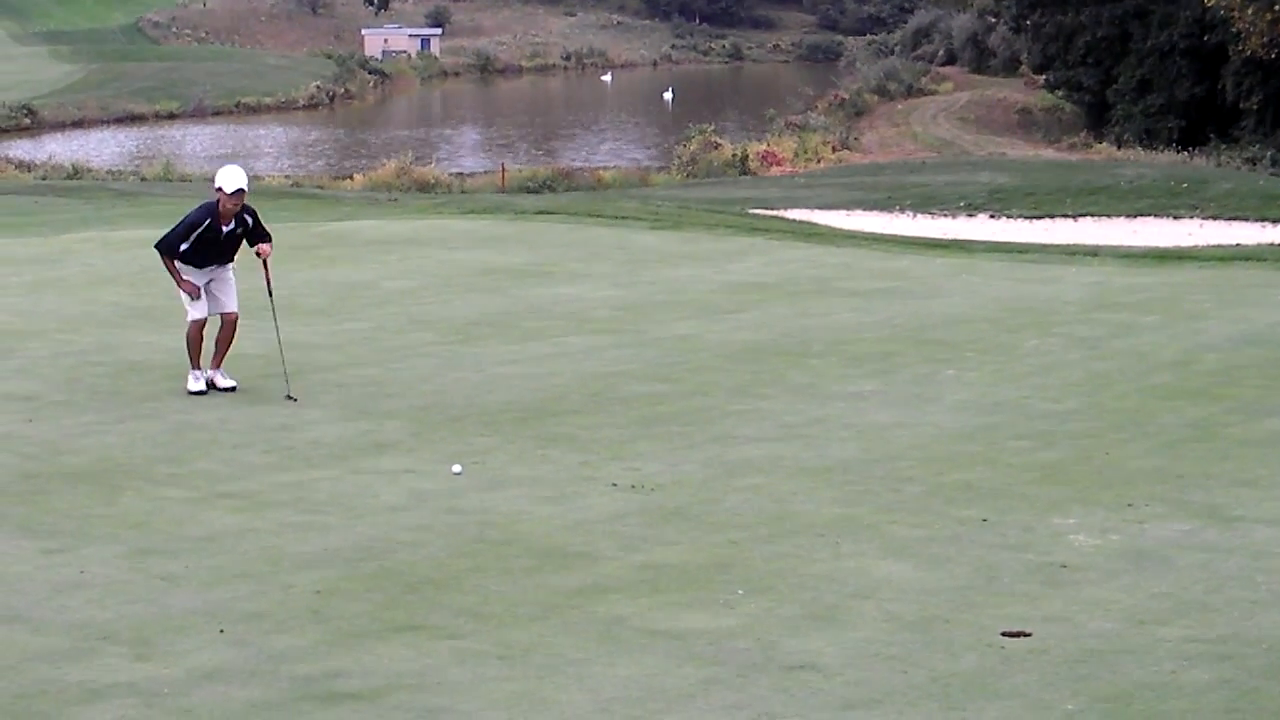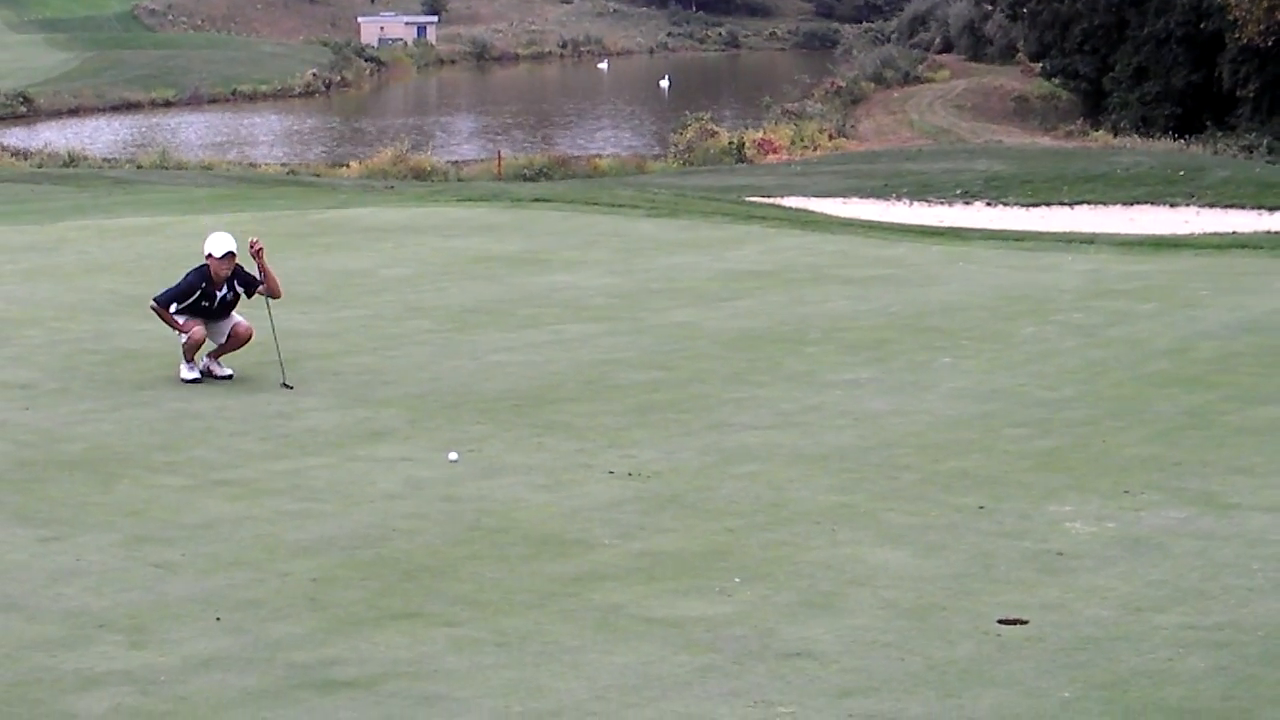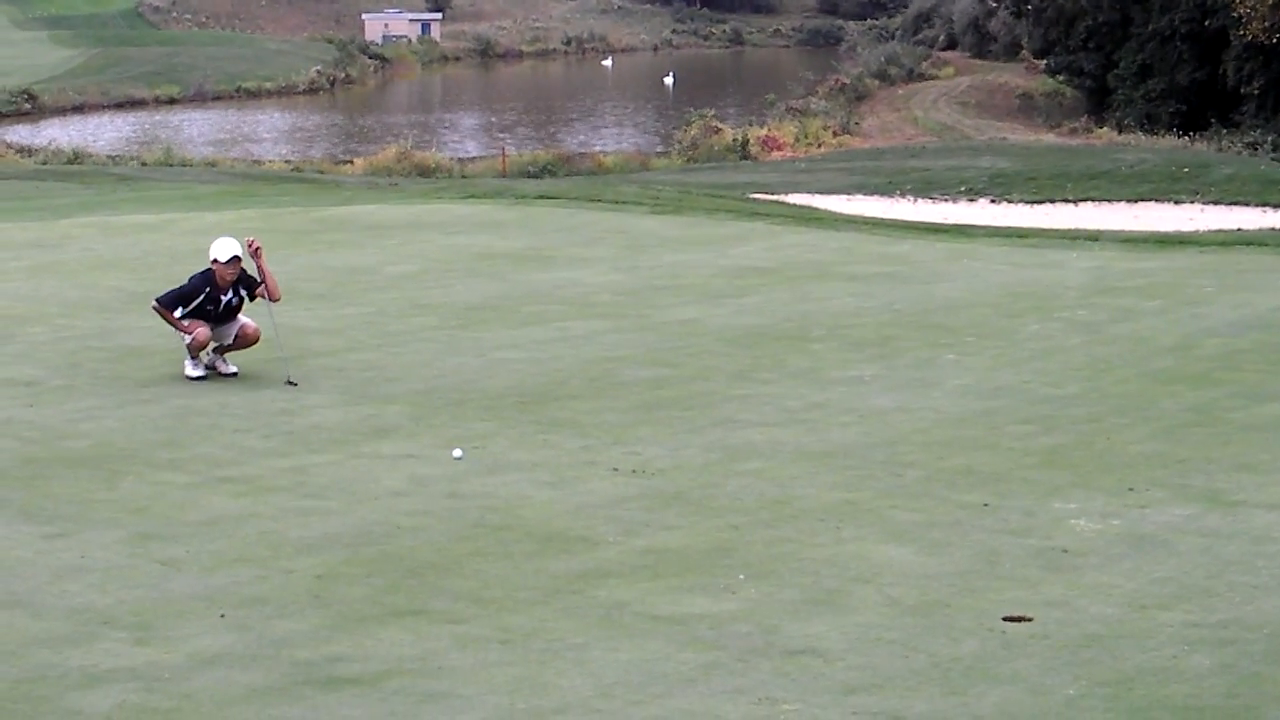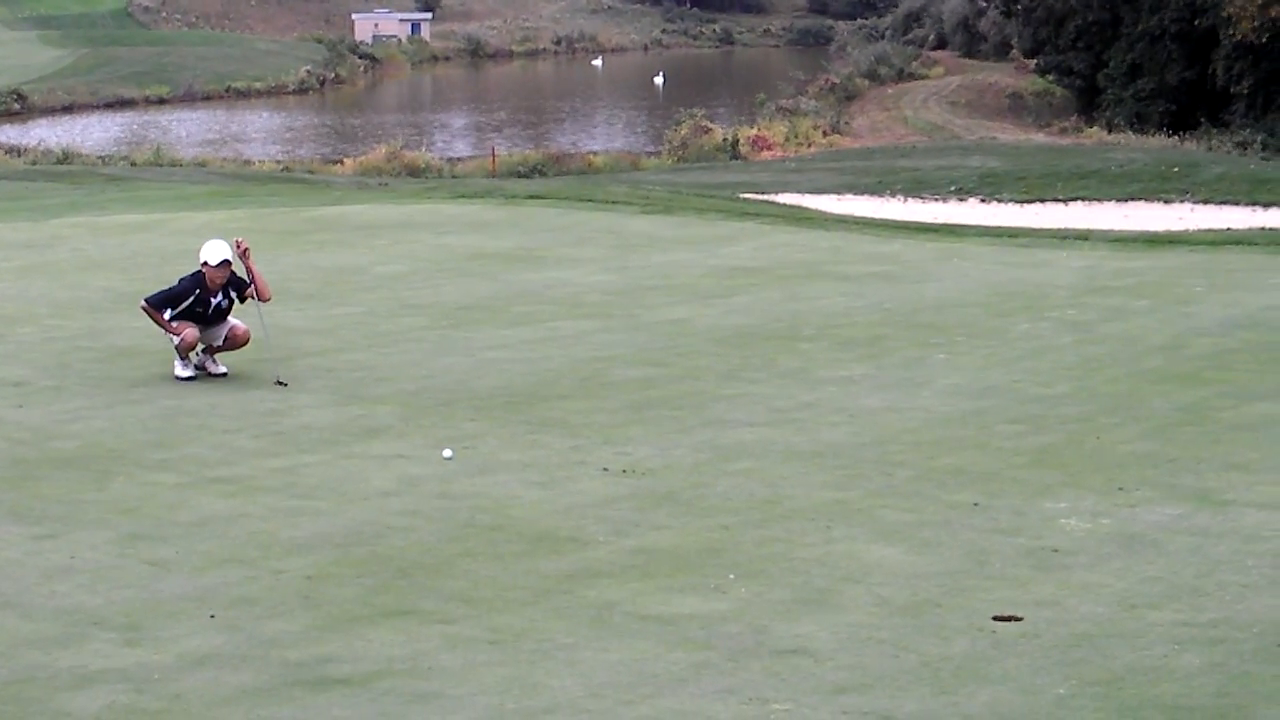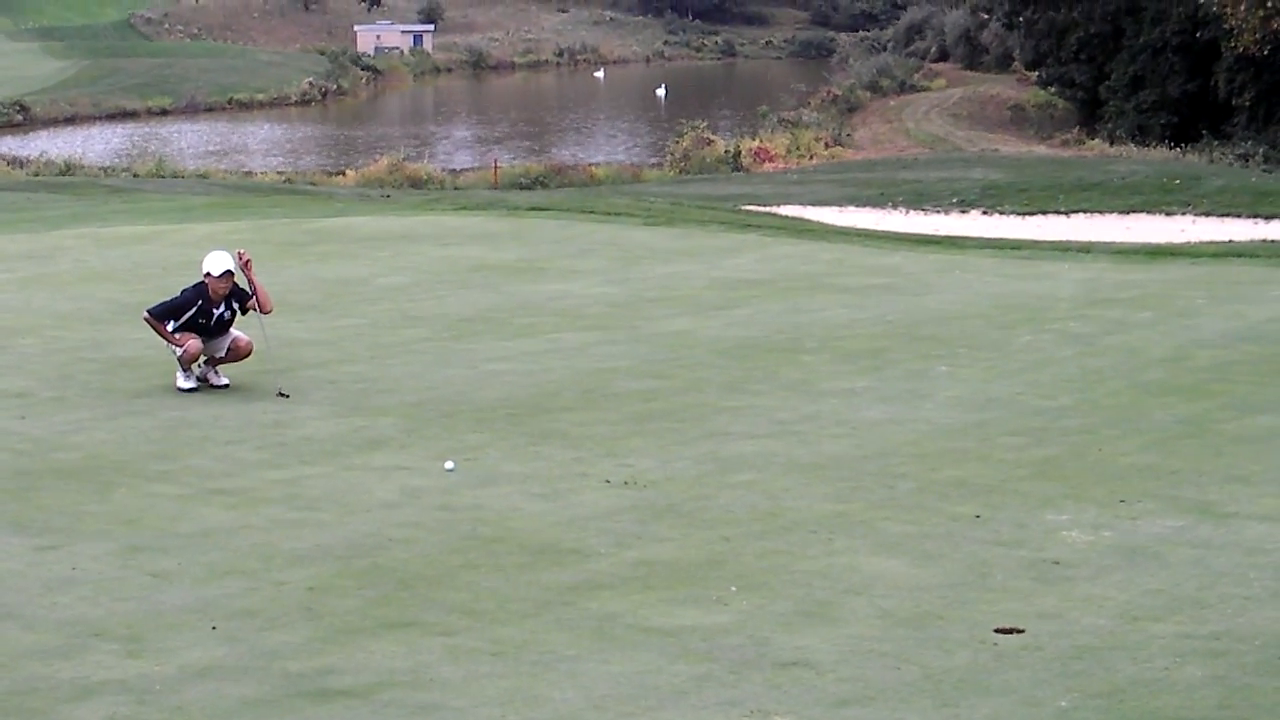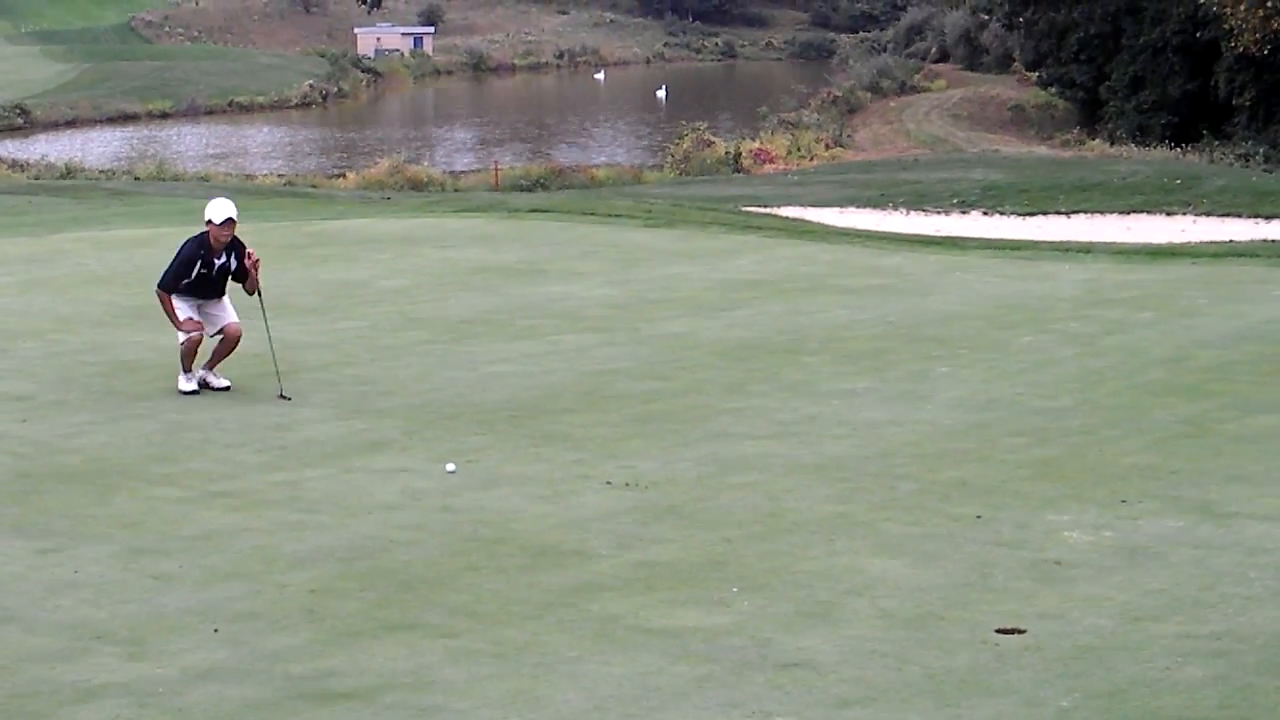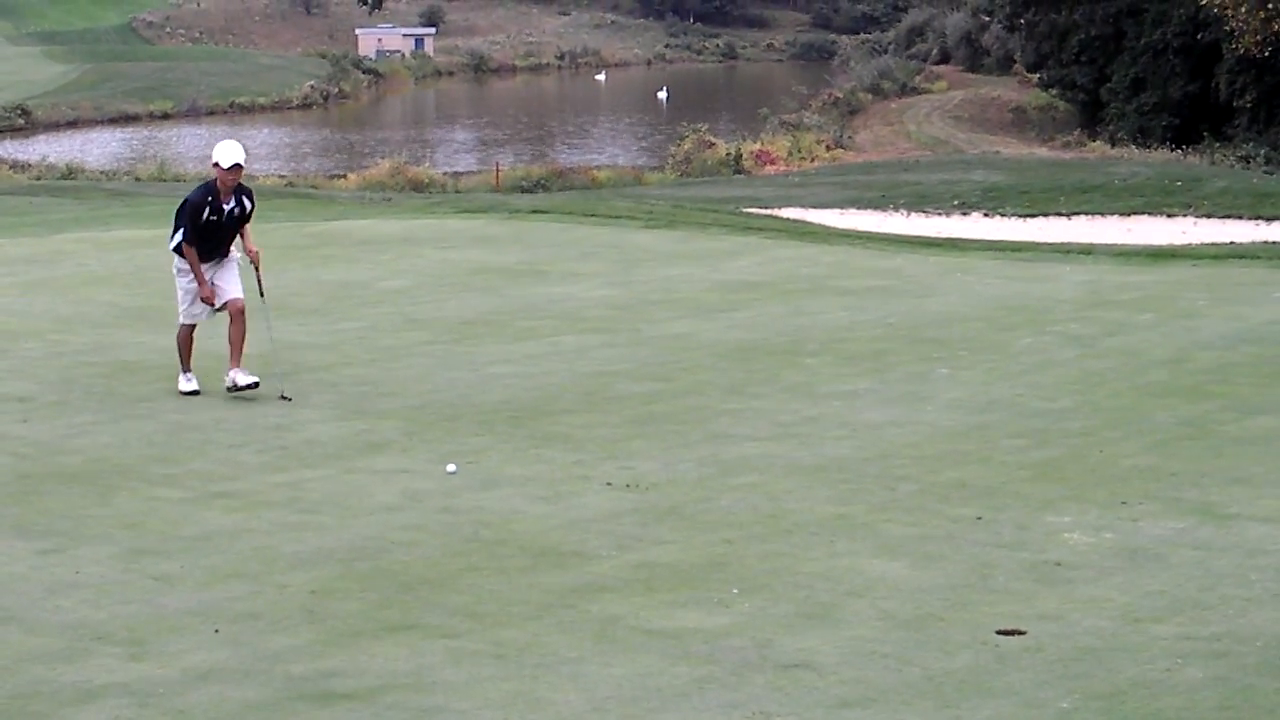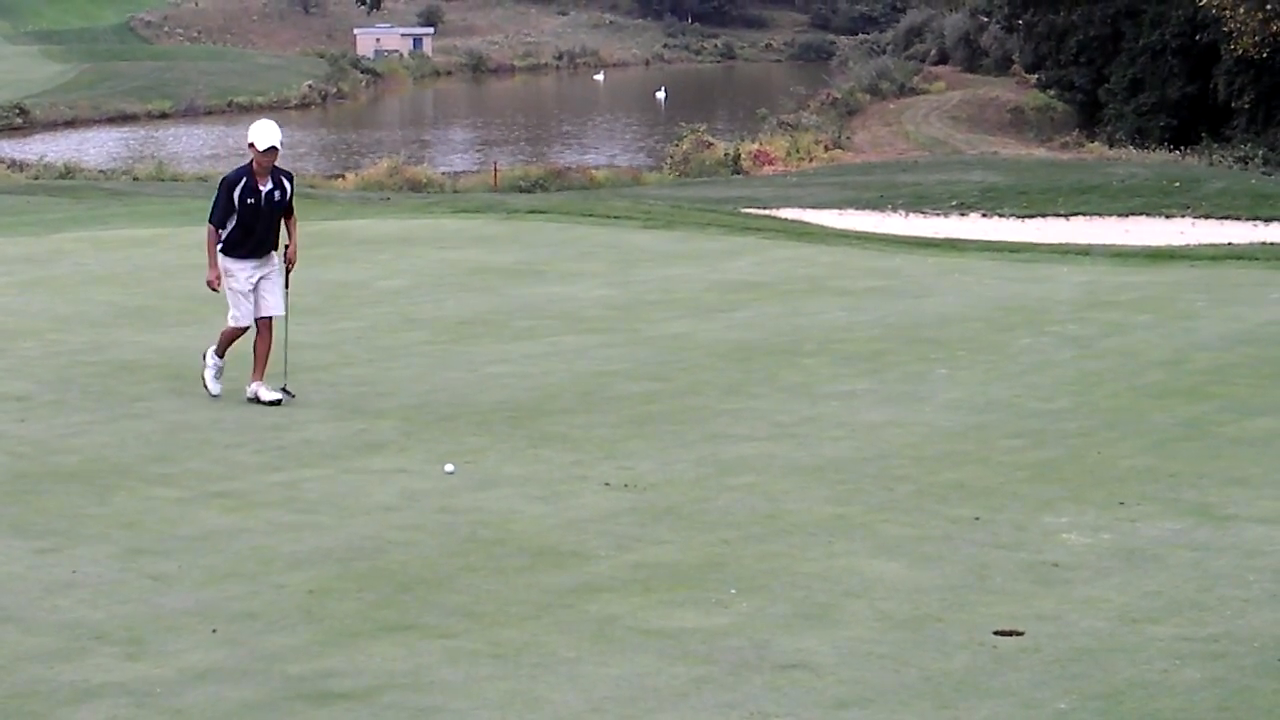
dt=0.4s
person 1, frame 1
left shoulder: (248, 216)
right shoulder: (199, 218)
left elbow: (265, 240)
right elbow: (163, 248)
left wrist: (265, 249)
right wrist: (180, 281)
left hip: (221, 268)
right hip: (190, 269)
left knee: (230, 317)
right knee: (198, 319)
left ankle: (214, 370)
right ankle: (195, 372)
person 1, frame 2
left shoulder: (239, 276)
right shoulder: (195, 281)
left elbow: (275, 293)
right elbow: (156, 305)
left wrist: (261, 262)
right wrist: (179, 327)
left hip: (218, 319)
right hip: (187, 317)
left knee: (244, 331)
right knee: (198, 334)
left ankle: (210, 360)
right ankle: (188, 363)
person 1, frame 3
left shoulder: (242, 280)
right shoulder: (200, 285)
left elbow: (274, 296)
right elbow: (157, 305)
left wrist: (259, 261)
right wrist: (182, 328)
left hip: (224, 323)
right hip: (193, 322)
left knee: (252, 333)
right knee: (203, 336)
left ankle: (216, 356)
right ankle: (193, 360)
person 1, frame 4
left shoulder: (232, 282)
right shoulder: (190, 287)
left elbow: (265, 296)
right elbow: (146, 305)
left wrist: (248, 263)
right wrist: (171, 329)
left hip: (213, 325)
right hip: (183, 323)
left knee: (242, 335)
right knee: (191, 337)
left ankle: (206, 356)
right ankle: (182, 360)
person 1, frame 5
left shoulder: (235, 294)
right shoulder: (192, 298)
left elbow: (266, 308)
right elbow: (149, 316)
left wrist: (250, 275)
right wrist: (174, 340)
left hip: (216, 336)
right hip: (186, 335)
left knee: (244, 346)
right knee: (194, 348)
left ankle: (208, 368)
right ankle: (185, 372)
person 1, frame 6
left shoulder: (237, 249)
right shoulder: (192, 251)
left elbow: (250, 290)
right elbow: (162, 290)
left wrist: (253, 272)
right wrist: (177, 323)
left hip: (214, 297)
right hip: (184, 296)
left knee: (233, 332)
right knee: (195, 335)
left ankle: (206, 372)
right ankle: (186, 374)
person 1, frame 7
left shoulder: (245, 196)
right shoulder: (198, 200)
right elbow: (188, 245)
left wrist: (248, 244)
right wrist: (202, 283)
left hip: (224, 259)
right hip: (191, 262)
left knee: (237, 308)
right knee: (189, 322)
left ankle: (235, 373)
right ankle: (186, 374)
person 1, frame 8
left shoulder: (284, 180)
right shoulder: (234, 182)
left elbow: (288, 213)
right elbow: (215, 225)
left wrist: (293, 242)
right wrist: (212, 266)
left hip: (267, 260)
right hip: (235, 261)
left knee: (266, 322)
right knee: (242, 323)
left ankle: (257, 384)
right ankle: (215, 356)
